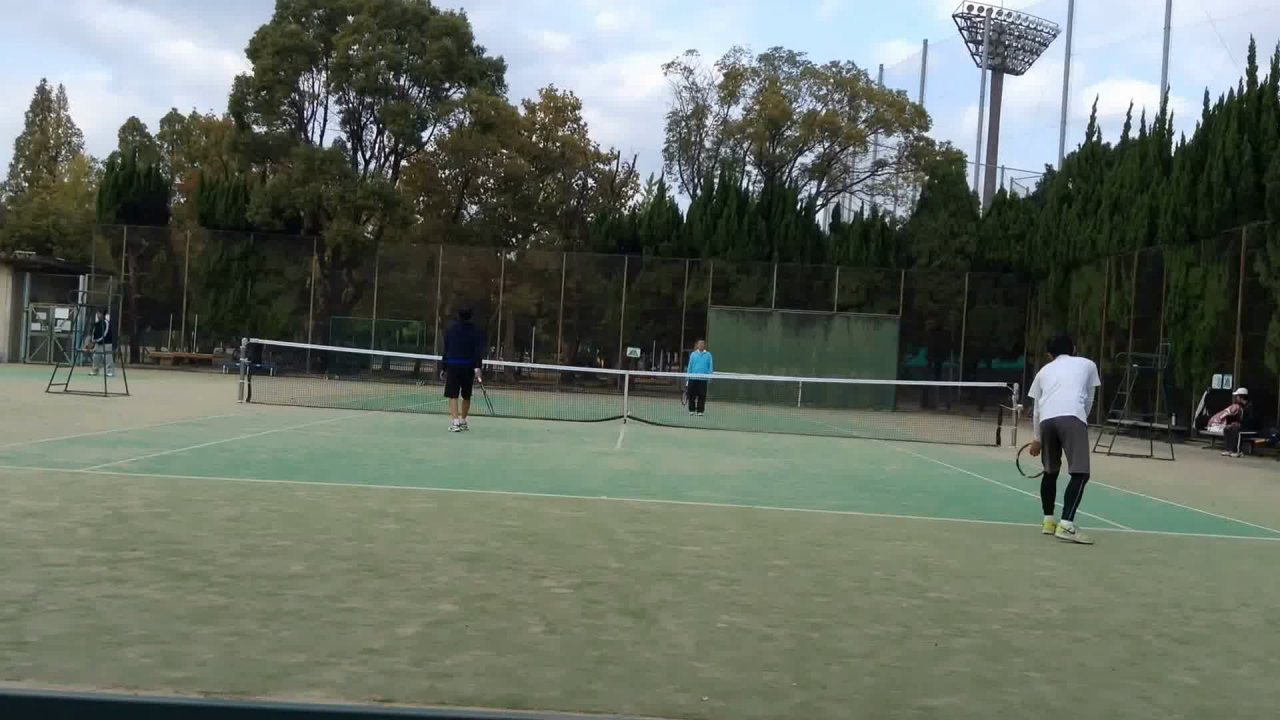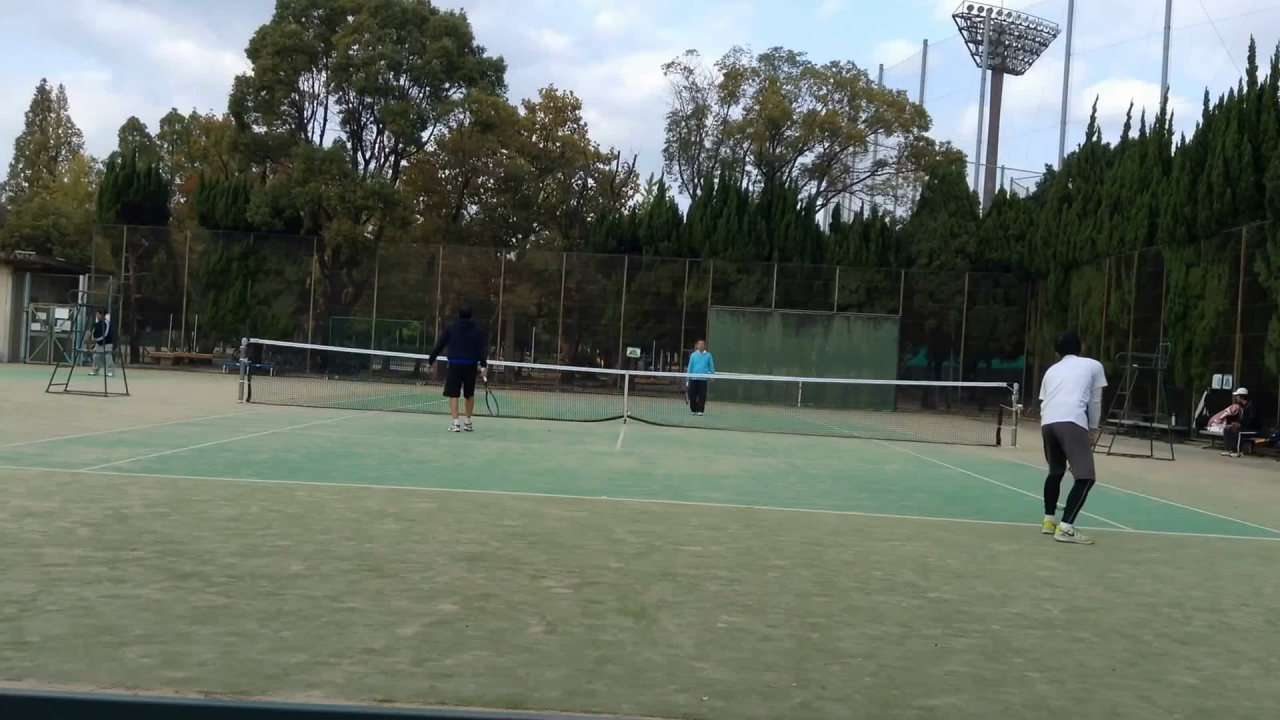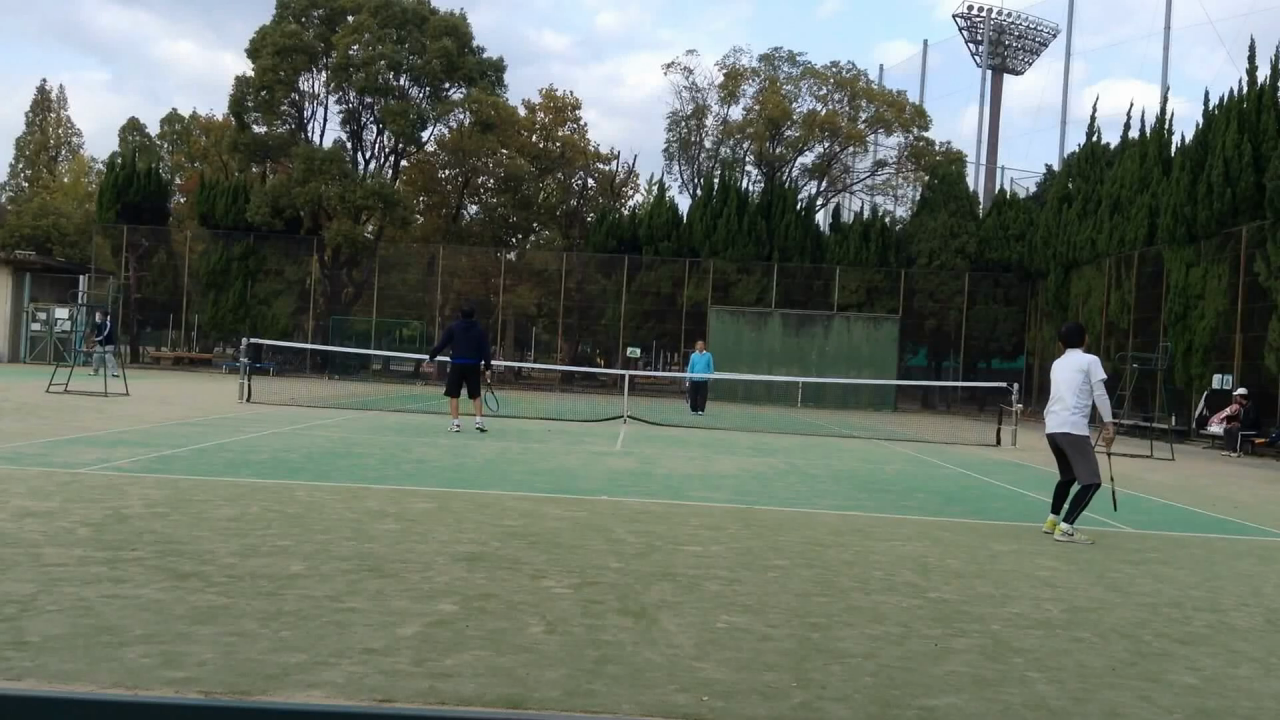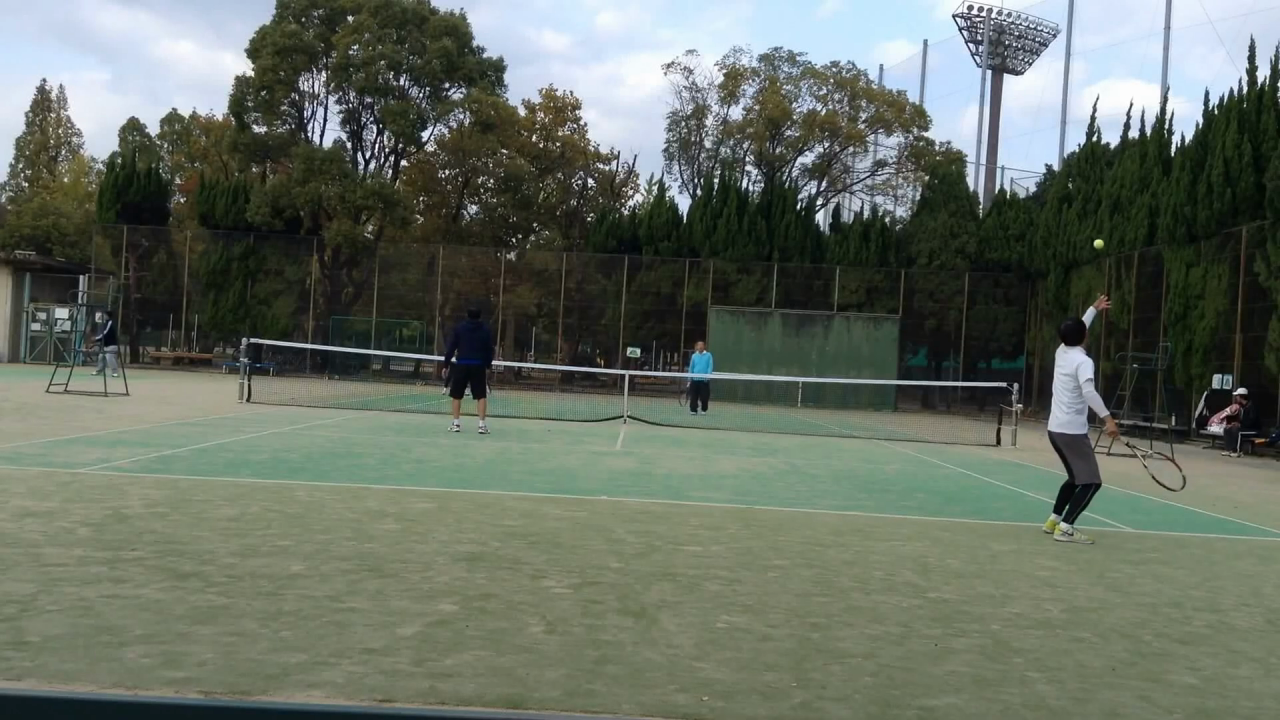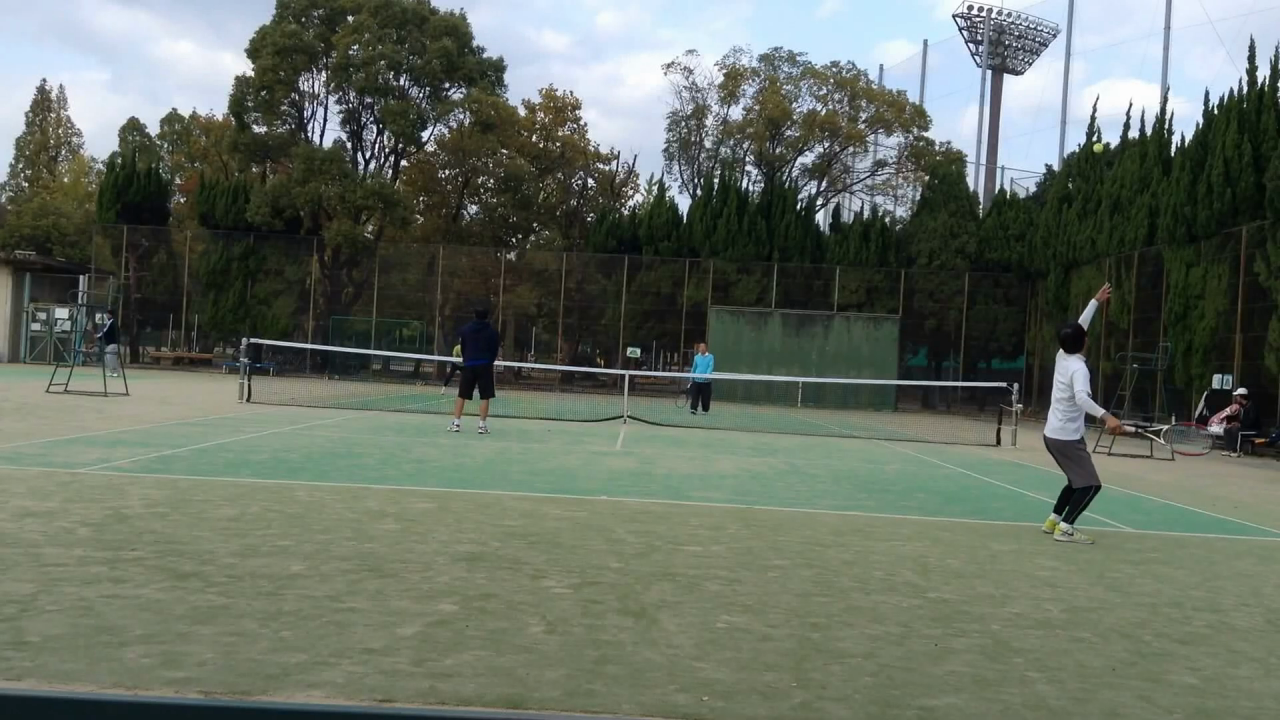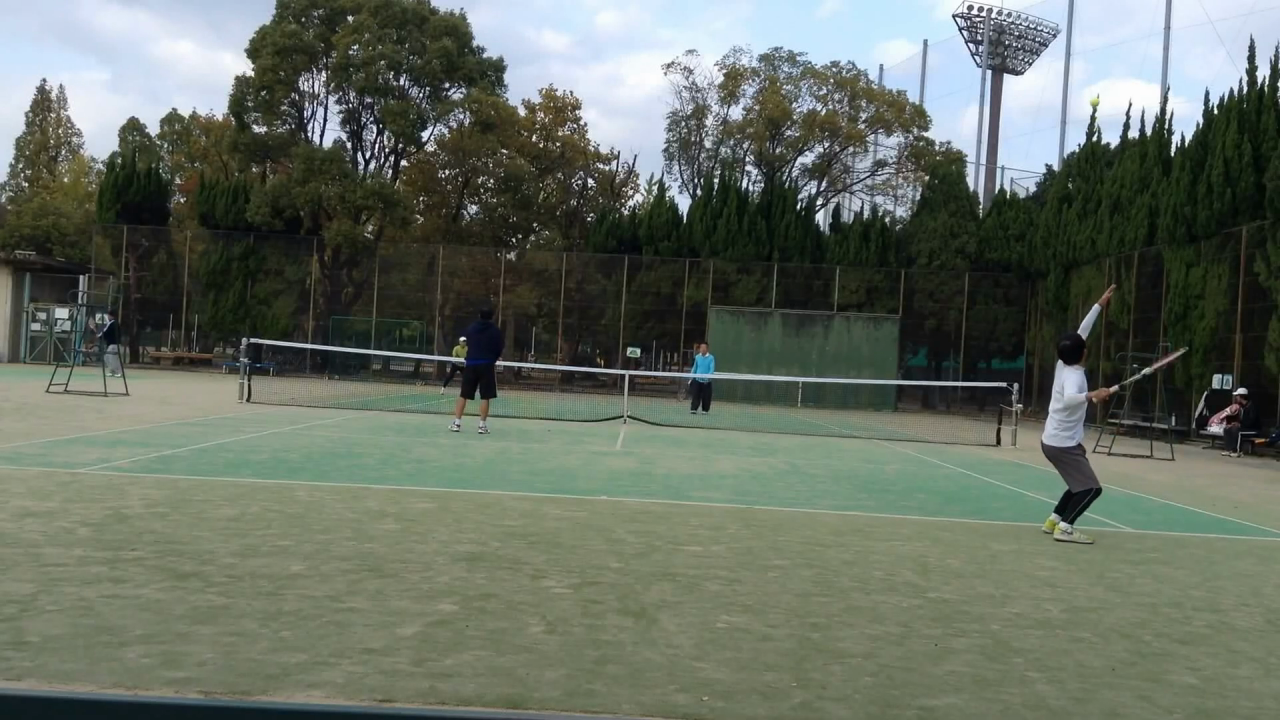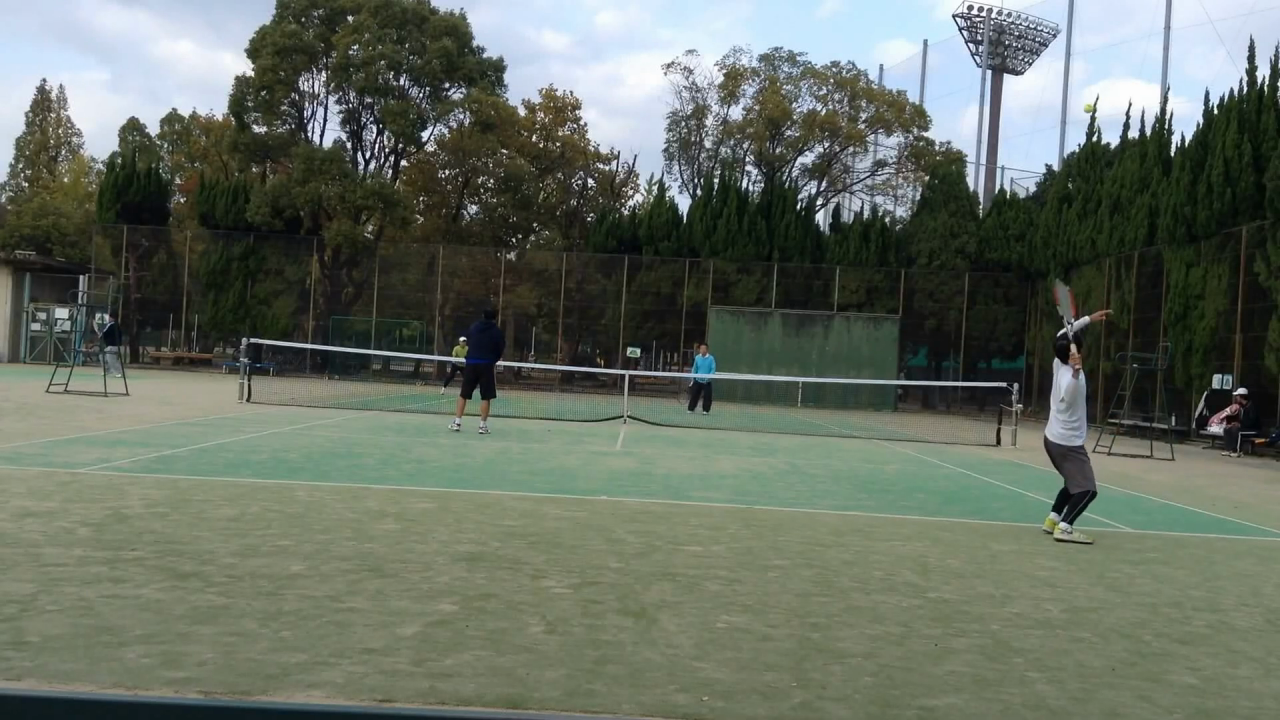
dt=0.2s
person 1, frame 1
left shoulder: (1044, 370)
right shoulder: (1087, 364)
right elbow: (1088, 400)
left wrist: (1037, 438)
left hip: (1048, 419)
right hip: (1072, 418)
left knee: (1050, 472)
right knee: (1080, 474)
left ankle: (1048, 520)
right ankle: (1066, 525)
person 1, frame 2
left shoulder: (1051, 371)
right shoulder: (1093, 365)
right elbow: (1095, 401)
left wrist: (1052, 444)
right wrist: (1093, 430)
left hip: (1048, 423)
right hip: (1072, 423)
left knee: (1055, 473)
right knee: (1085, 477)
left ankle: (1049, 520)
right ankle: (1065, 527)
person 1, frame 3
left shoulder: (1057, 365)
right shoulder: (1091, 361)
right elbow: (1100, 393)
right wrist: (1109, 425)
left hip: (1052, 428)
right hip: (1073, 429)
left knee: (1068, 476)
right knee: (1091, 481)
left ankle: (1052, 520)
right ankle: (1065, 528)
person 1, frame 4
left shoulder: (1061, 353)
right shoulder: (1083, 362)
left elbow: (1074, 331)
right elbow: (1089, 392)
left wrist: (1094, 309)
right wrist: (1108, 418)
left hip: (1055, 429)
right hip: (1072, 431)
left knee: (1076, 478)
right knee: (1091, 482)
left ankle: (1054, 520)
right ankle: (1064, 528)
person 1, frame 5
left shoulder: (1062, 356)
right shoulder: (1078, 368)
left elbow: (1078, 326)
right elbow: (1082, 398)
left wrist: (1096, 301)
right wrist: (1105, 417)
left hip: (1055, 434)
right hip: (1066, 437)
left knee: (1079, 482)
right knee: (1091, 485)
left ankle: (1053, 520)
right ankle: (1065, 528)
person 1, frame 6
left shoulder: (1062, 365)
right shoulder: (1073, 377)
left elbow: (1081, 332)
right elbow: (1069, 399)
left wrist: (1098, 306)
right wrist: (1090, 395)
left hip: (1053, 441)
right hip: (1062, 444)
left knee: (1080, 484)
right knee: (1091, 488)
left ankle: (1054, 520)
right ankle: (1064, 527)
person 1, frame 7
left shoulder: (1060, 359)
right shoulder: (1073, 377)
left elbow: (1063, 334)
right elbow: (1066, 396)
left wrist: (1089, 319)
right wrist: (1075, 372)
left hip: (1053, 439)
right hip: (1068, 443)
left knee: (1073, 482)
right knee: (1087, 490)
left ankle: (1053, 519)
right ankle: (1064, 527)
